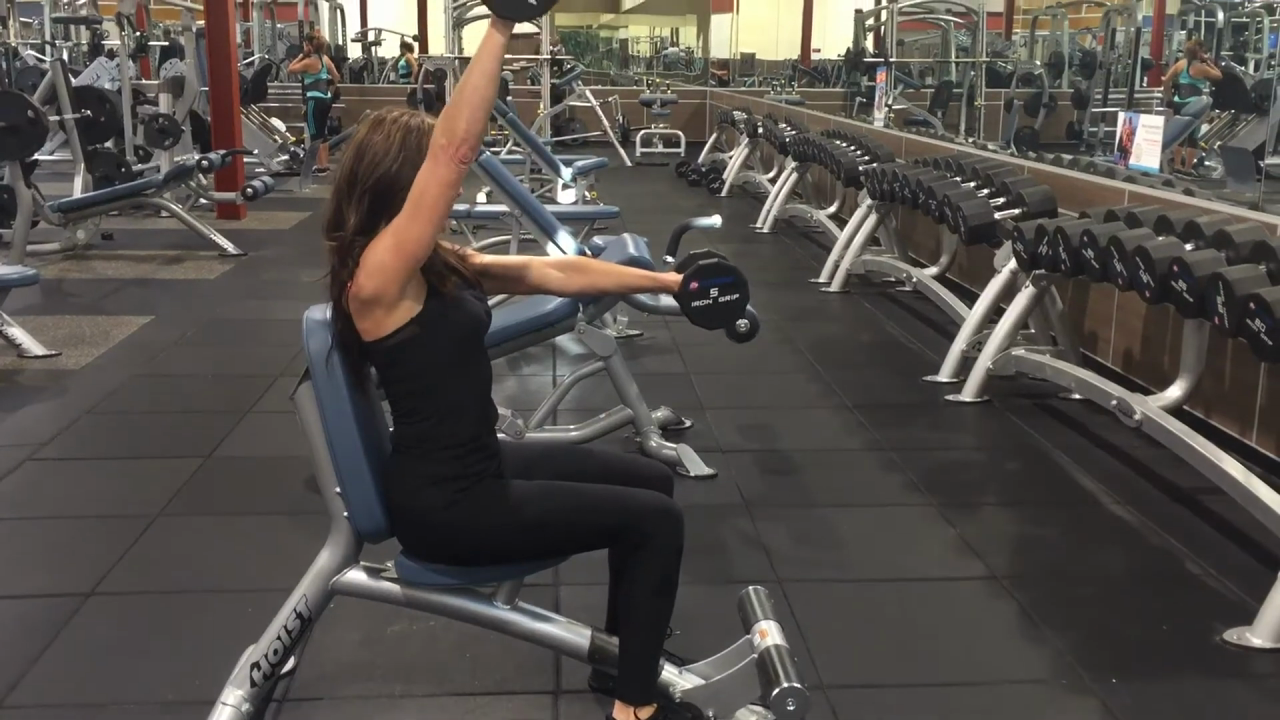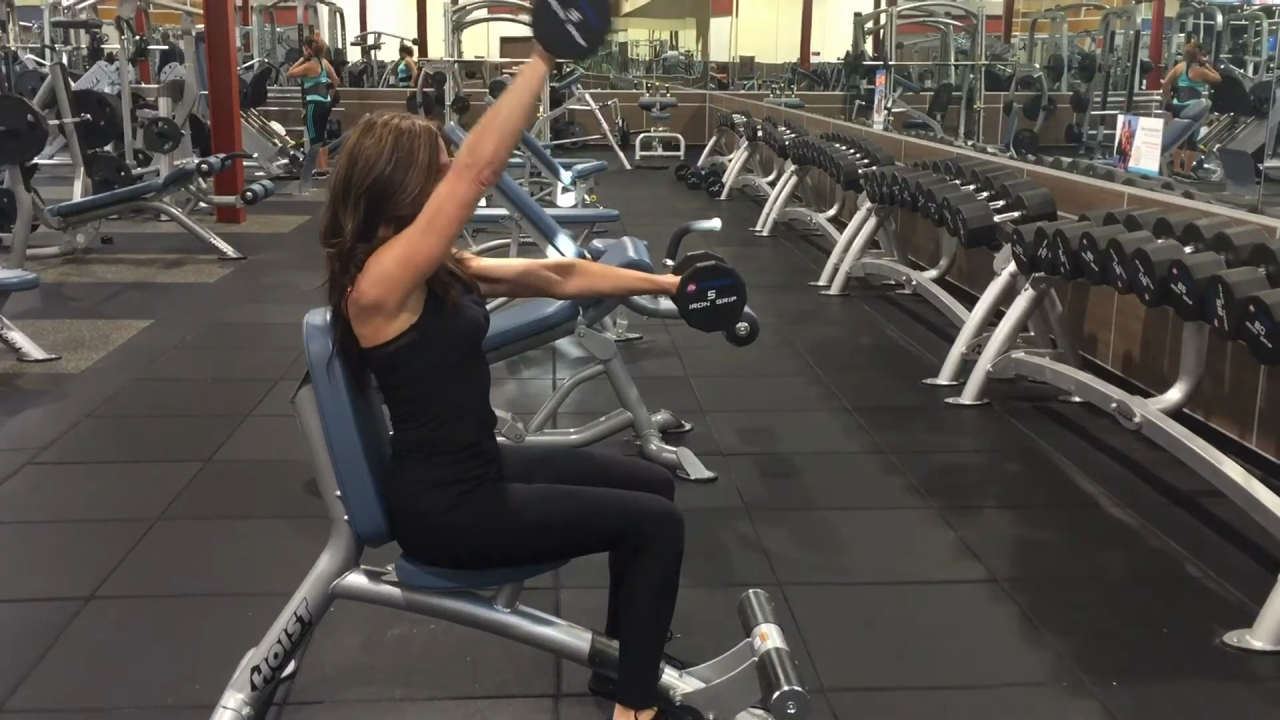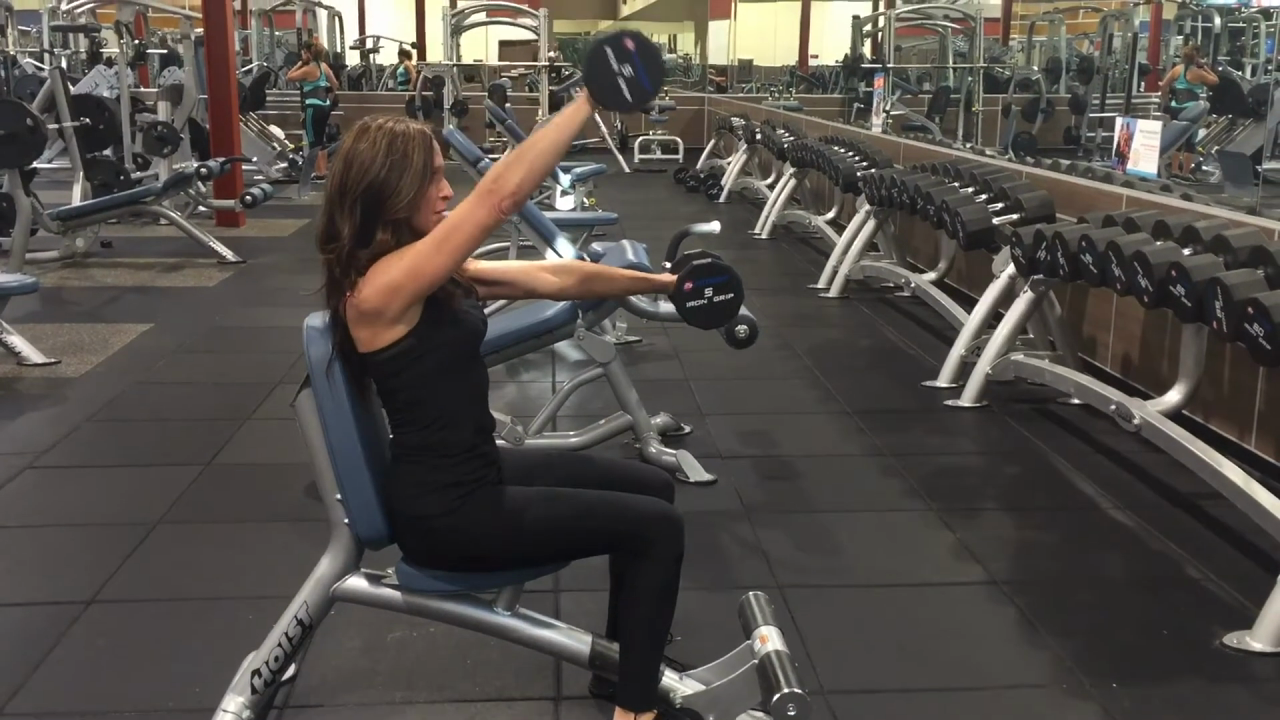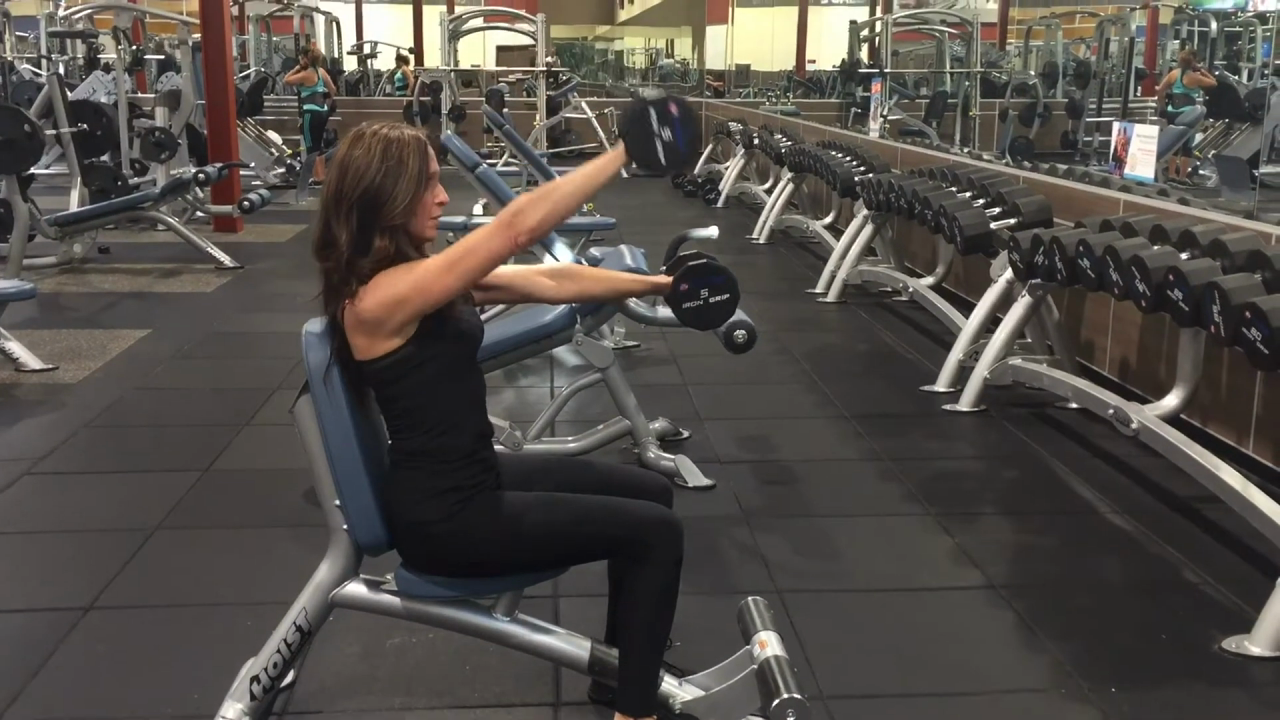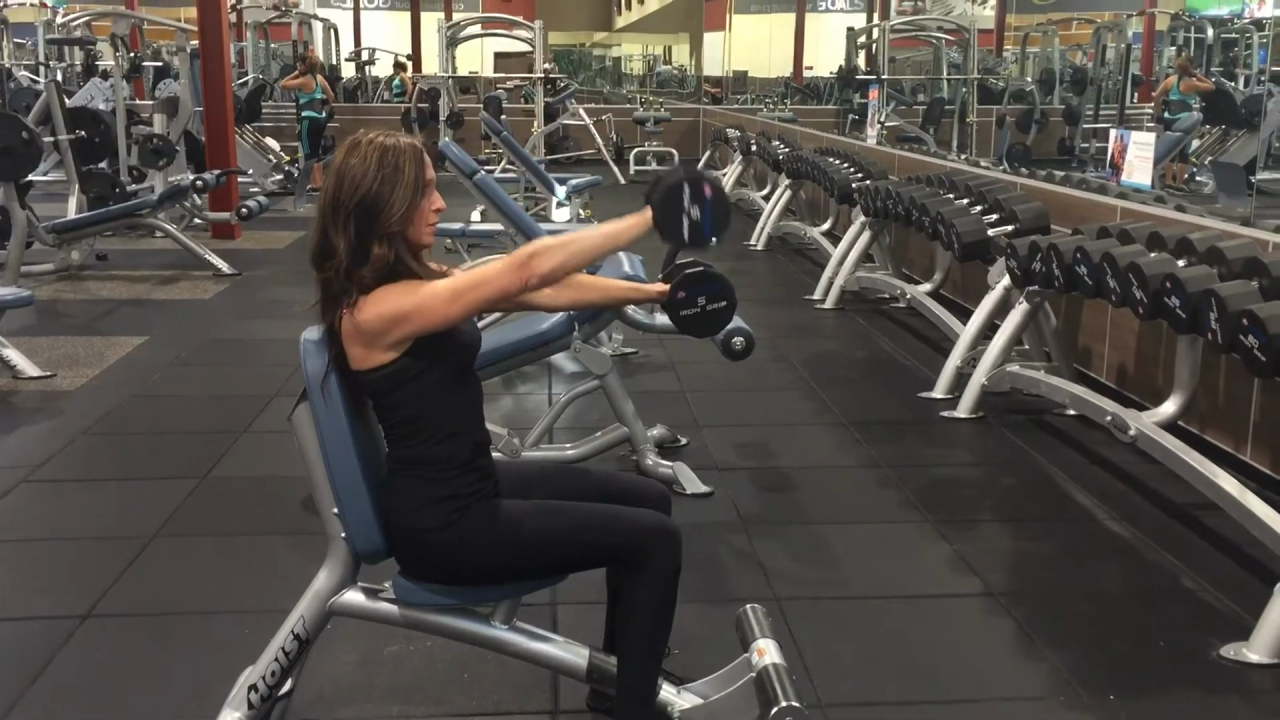
dt=0.2s
person 1, frame 1
left shoulder: (433, 266)
right shoulder: (379, 274)
left elbow: (557, 272)
right elbow: (456, 152)
left wrist: (667, 281)
right wrist: (497, 33)
left hip: (475, 465)
right hip: (445, 504)
left knee: (652, 482)
right knee: (657, 521)
left ankle: (622, 654)
person 1, frame 2
left shoulder: (433, 271)
right shoulder: (379, 280)
left elbow: (554, 275)
right elbow: (477, 172)
left wrist: (663, 284)
right wrist: (539, 61)
left hip: (476, 466)
right hip: (446, 507)
left knee: (651, 485)
right knee: (657, 522)
left ankle: (625, 656)
person 1, frame 3
left shoulder: (428, 275)
right shoulder: (379, 286)
left elbow: (550, 276)
right elbow: (498, 196)
left wrist: (659, 283)
right wrist: (587, 104)
left hip: (475, 471)
right hip: (445, 510)
left knee: (653, 488)
right knee: (658, 527)
left ankle: (623, 662)
person 1, frame 4
left shoulder: (414, 274)
right shoulder: (378, 296)
left elbow: (547, 280)
right elbow: (515, 226)
left wrist: (657, 284)
right wrist: (624, 154)
left hip: (473, 475)
right hip: (444, 516)
left knee: (651, 494)
right knee: (656, 532)
left ankle: (623, 669)
person 1, frame 5
left shoulder: (412, 279)
right shoulder: (375, 310)
left elbow: (533, 285)
right elbow: (526, 271)
left wrist: (653, 290)
right wrist: (649, 218)
left hip: (470, 483)
right hip: (442, 524)
left knee: (648, 501)
right knee: (654, 539)
